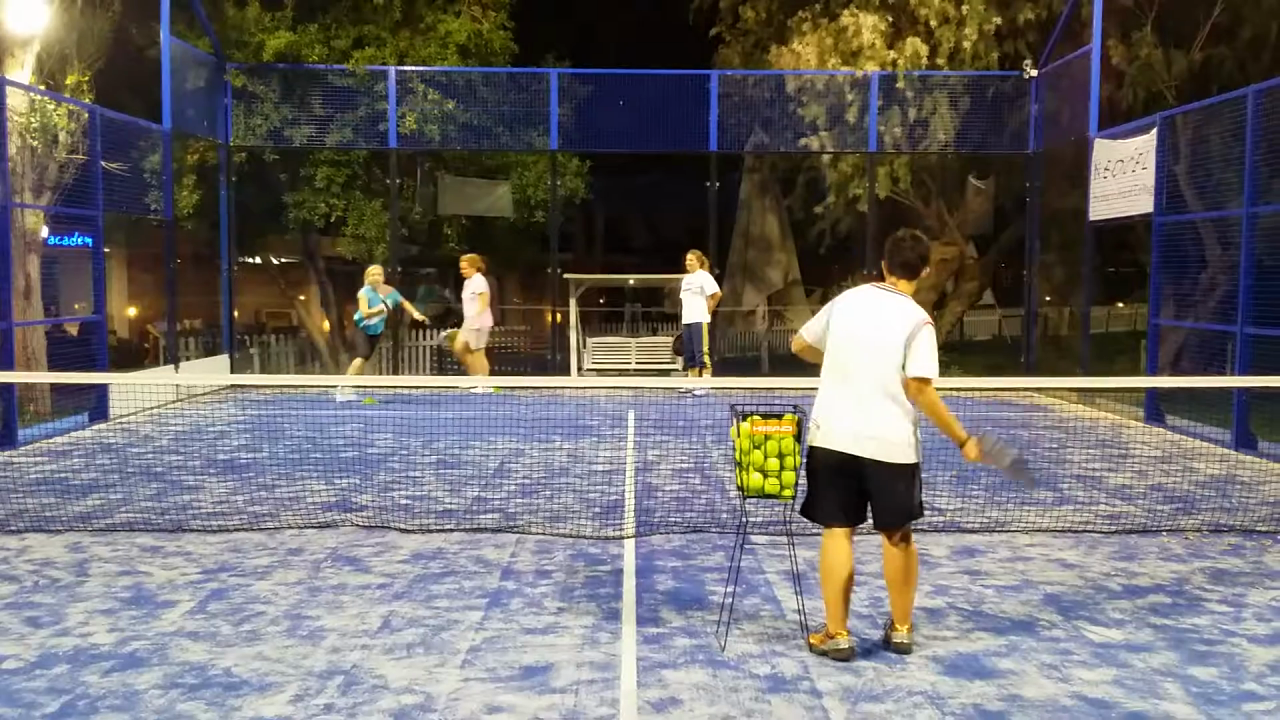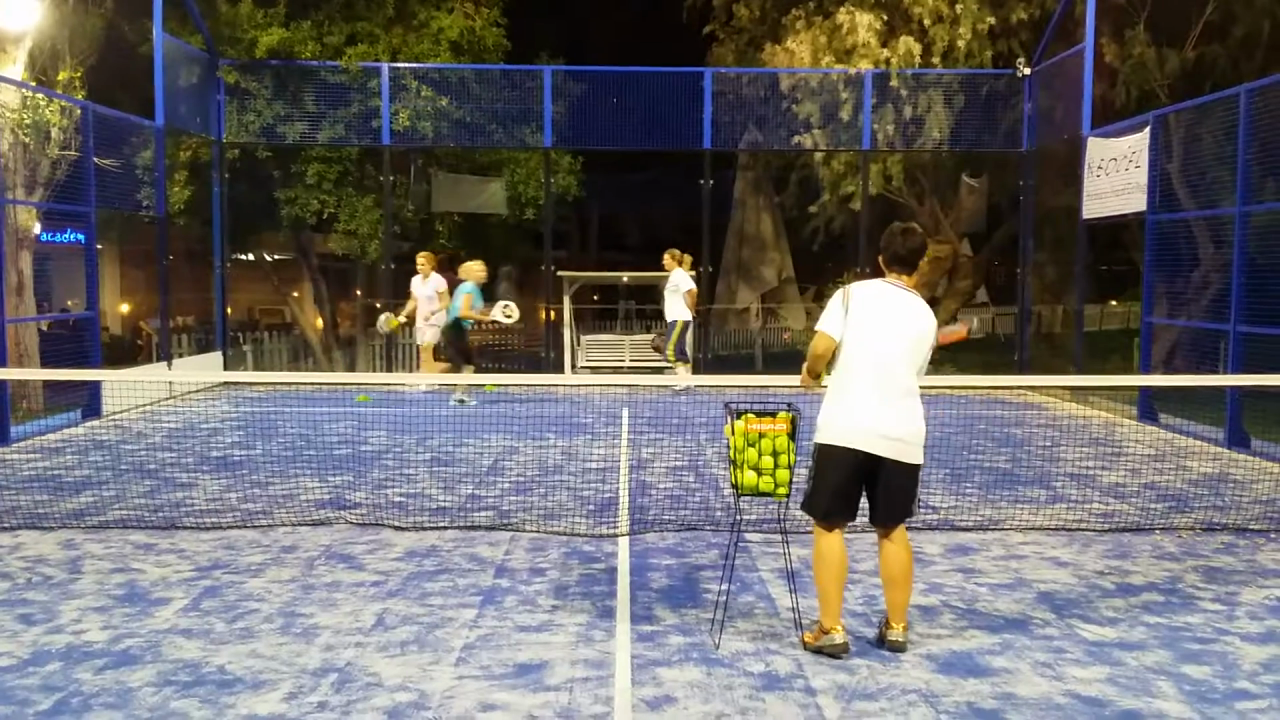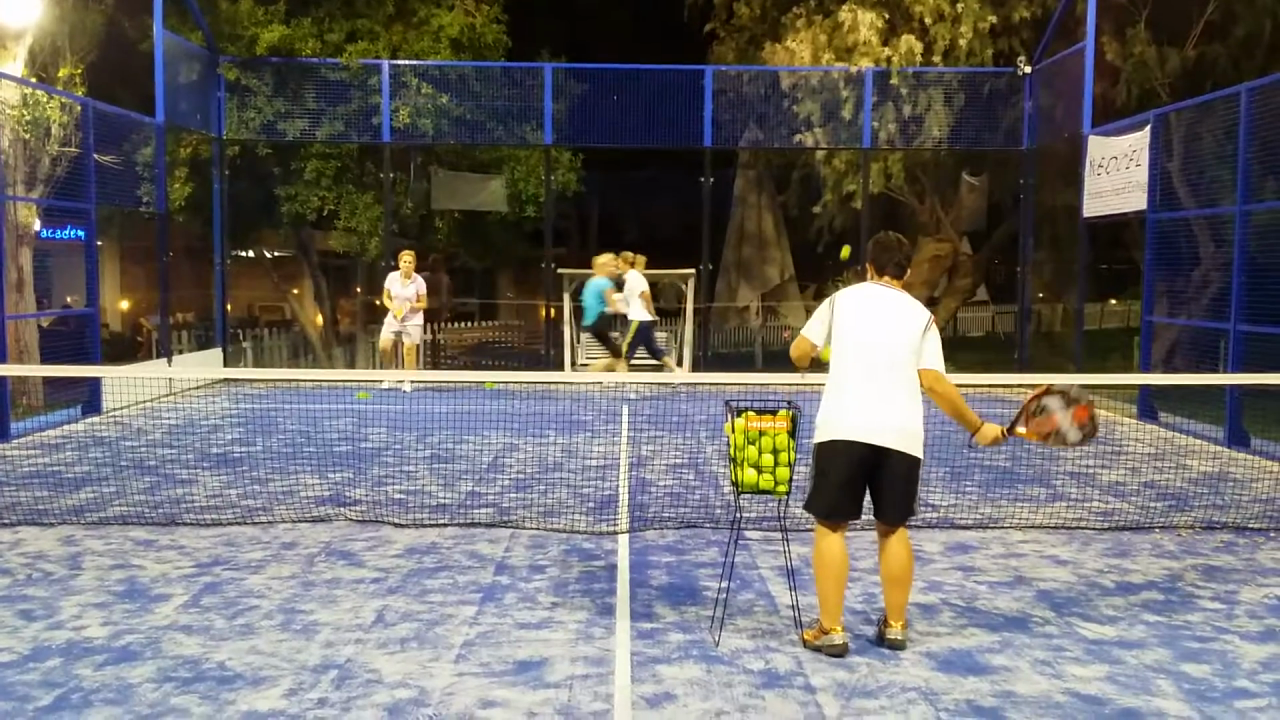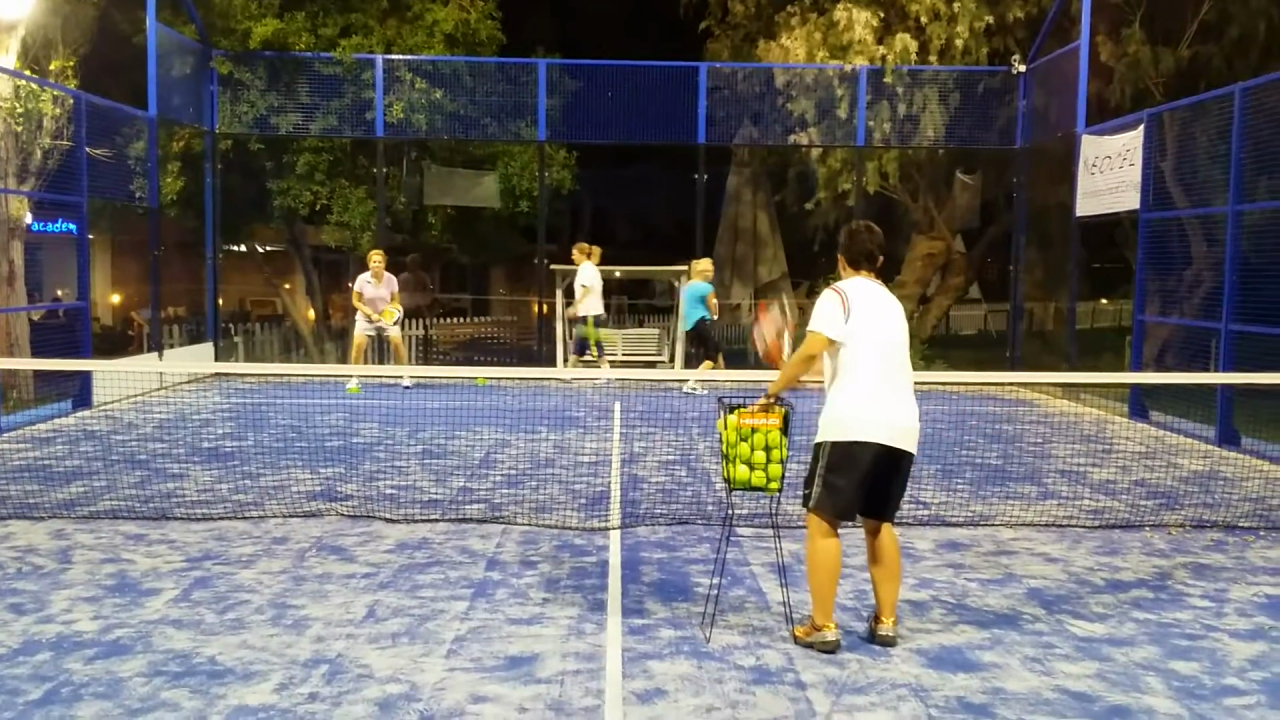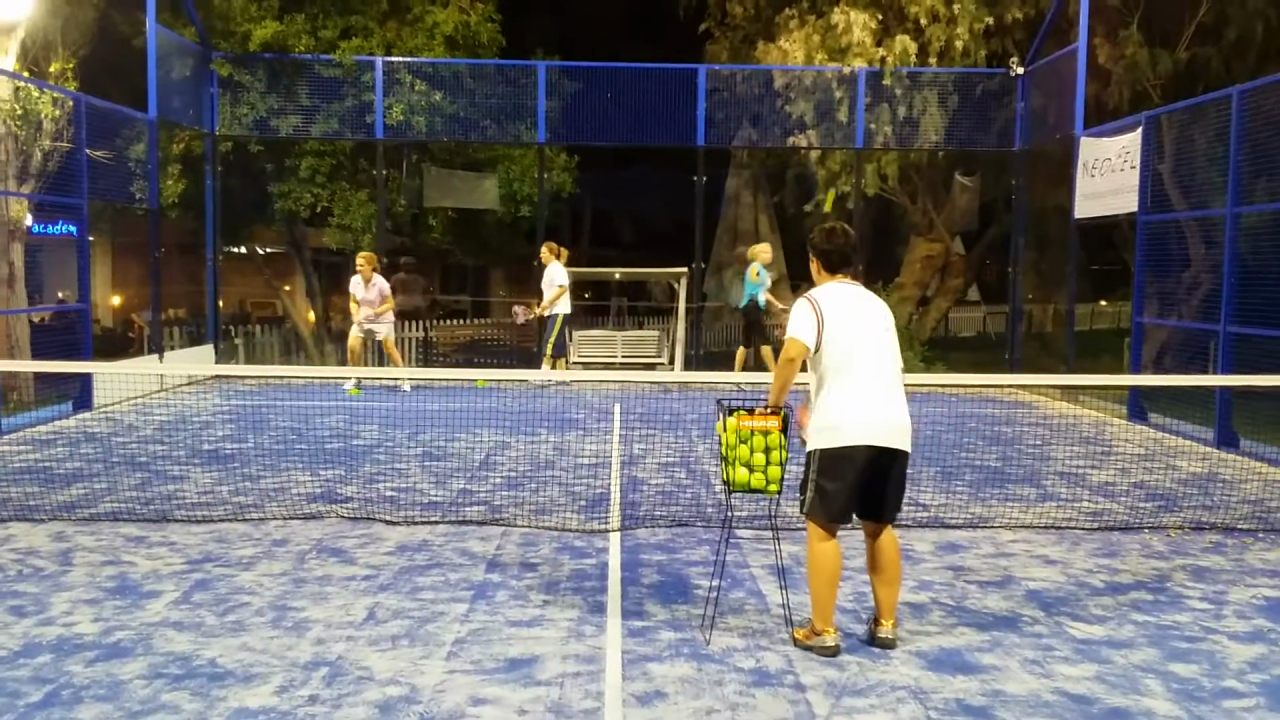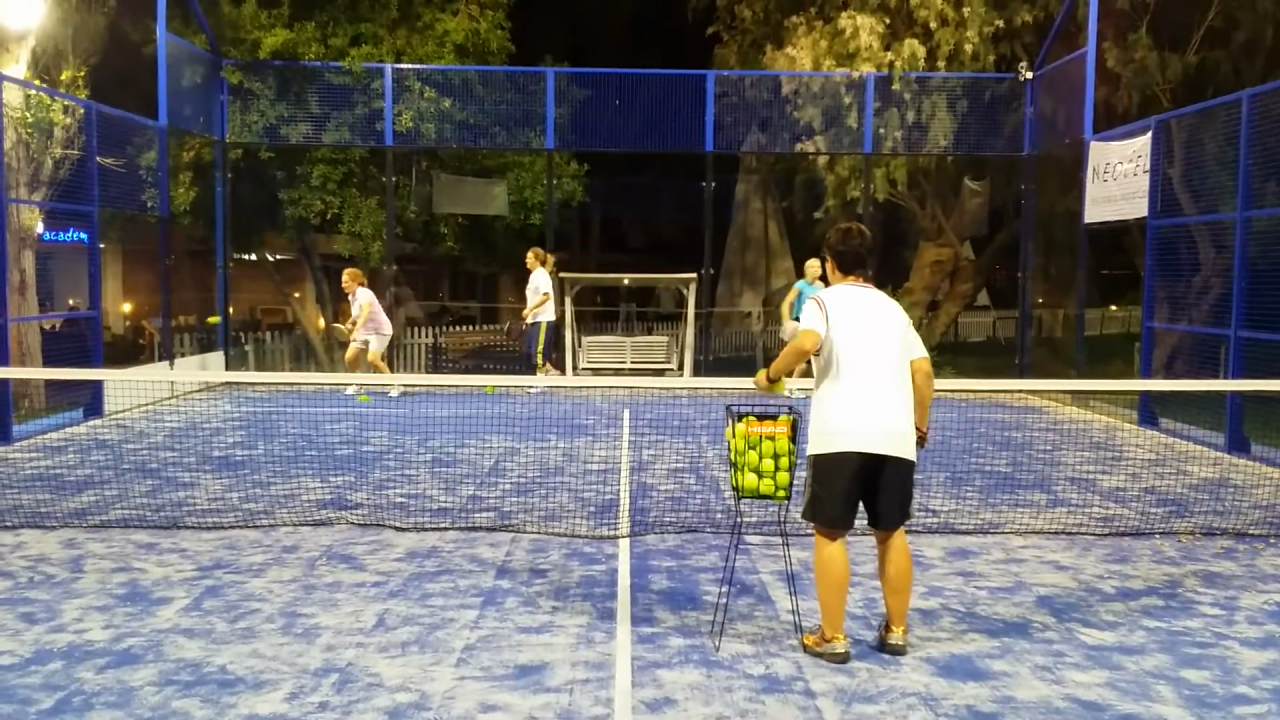
dt=0.5s
person 1, frame 1
left shoulder: (846, 299)
right shoulder: (916, 320)
left elbow: (800, 345)
right elbow: (920, 389)
right wrist: (960, 437)
left hip: (832, 436)
right hip: (890, 444)
left knee: (836, 533)
right knee: (898, 535)
left ankle: (836, 634)
right ankle: (901, 629)
person 1, frame 2
left shoulder: (851, 294)
right shoulder: (925, 316)
left elbow: (820, 350)
left wrist: (811, 374)
left hip: (844, 431)
right hip: (901, 438)
left knee: (830, 527)
right knee: (892, 531)
left ankle: (830, 630)
right ankle: (896, 628)
person 1, frame 3
left shoulder: (842, 298)
right shoulder: (920, 315)
left elbow: (799, 351)
right elbow: (934, 383)
left wrist: (808, 360)
right wrist: (977, 427)
left hip: (843, 428)
right hip: (900, 435)
left knee: (830, 527)
right knee: (892, 529)
left ankle: (830, 630)
right ankle: (894, 626)
person 1, frame 4
left shoulder: (840, 294)
right shoulder: (892, 302)
left elbow: (813, 349)
left wrist: (773, 391)
right wrist: (817, 373)
left hip: (852, 427)
right hip: (900, 428)
left knee: (823, 521)
right knee: (880, 524)
left ankle: (822, 627)
right ankle: (886, 622)
person 1, frame 5
left shoulder: (814, 301)
right shoulder: (878, 304)
left elbow: (792, 355)
left wrist: (773, 404)
left hip: (842, 430)
right hip: (893, 429)
left knee: (821, 527)
right knee: (879, 528)
left ankle: (822, 631)
right ankle: (885, 624)
person 1, frame 6
left shoulder: (823, 300)
right shoulder: (893, 308)
left elbow: (808, 343)
right elbow: (923, 371)
left wrist: (771, 374)
right wrist: (921, 425)
left hip: (840, 436)
right hip: (894, 437)
left knee: (830, 534)
right knee: (891, 533)
left ankle: (833, 638)
right ankle: (896, 632)
